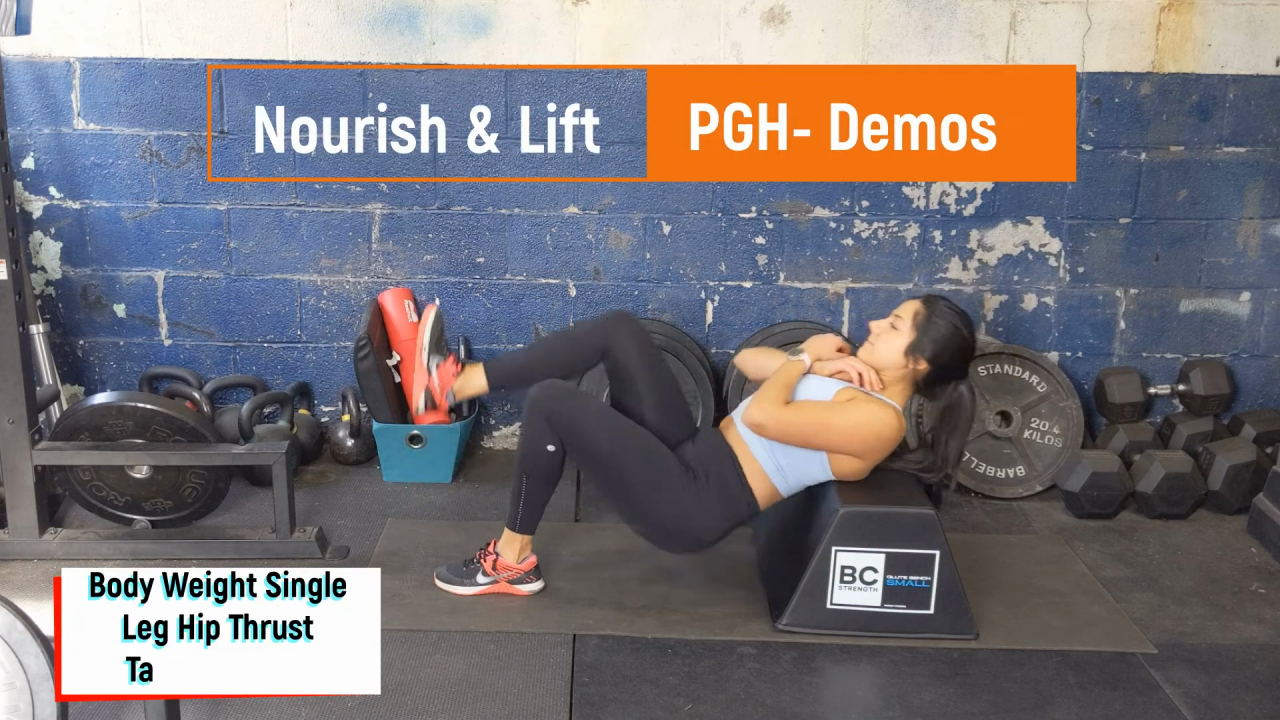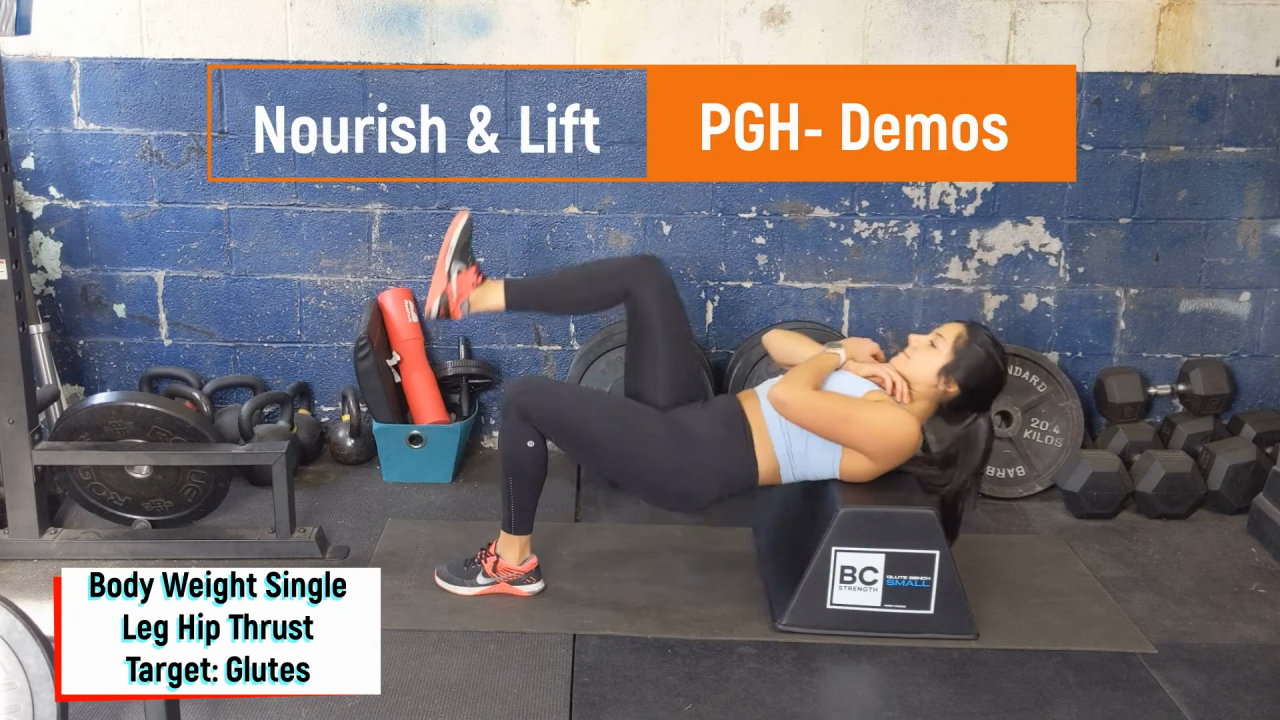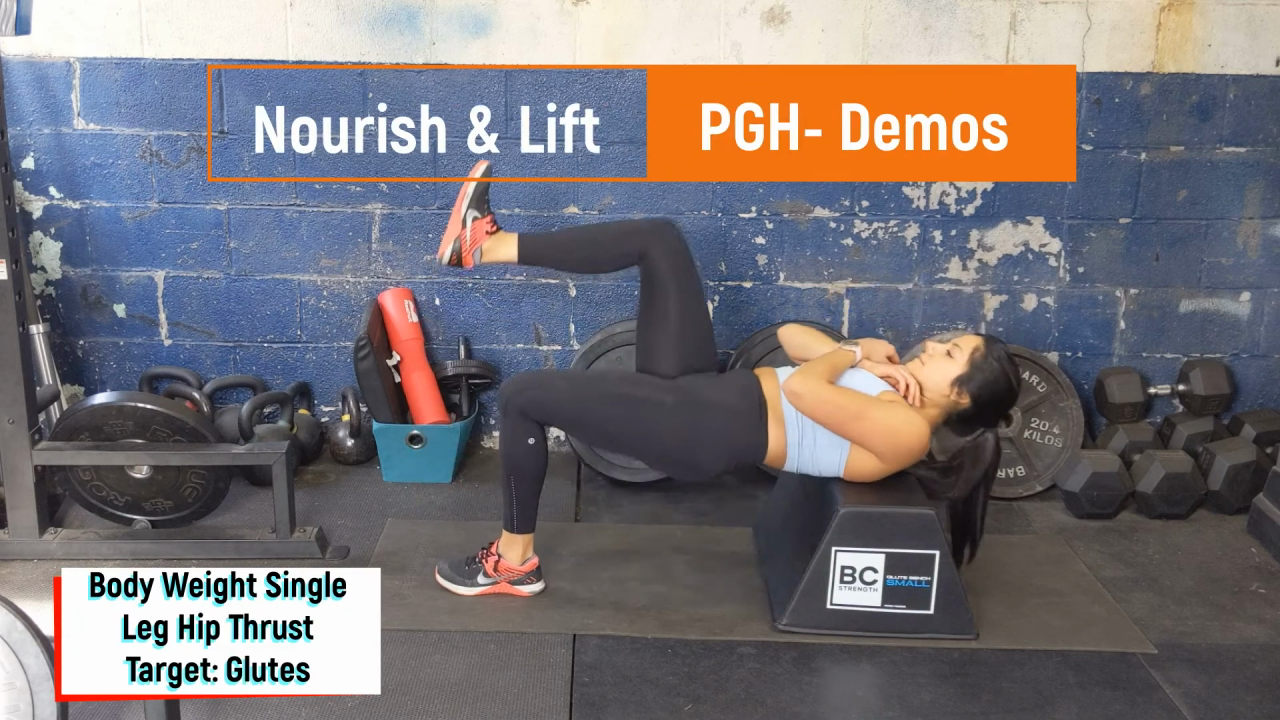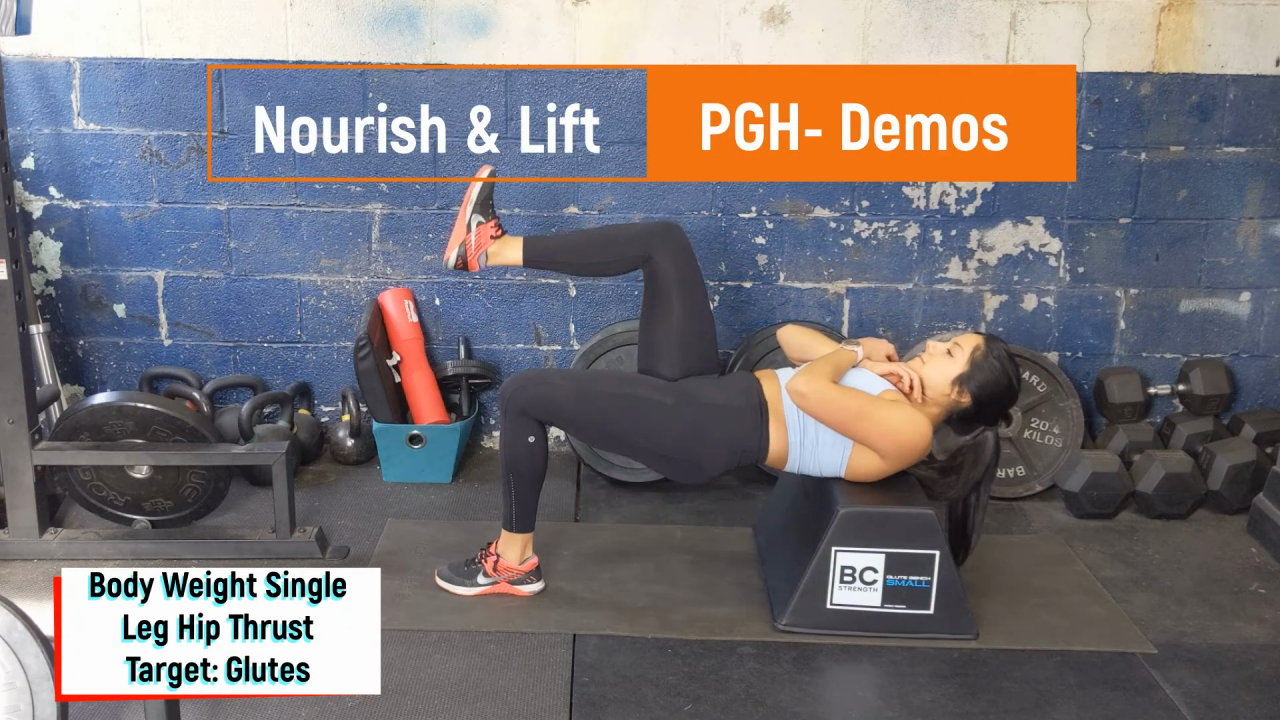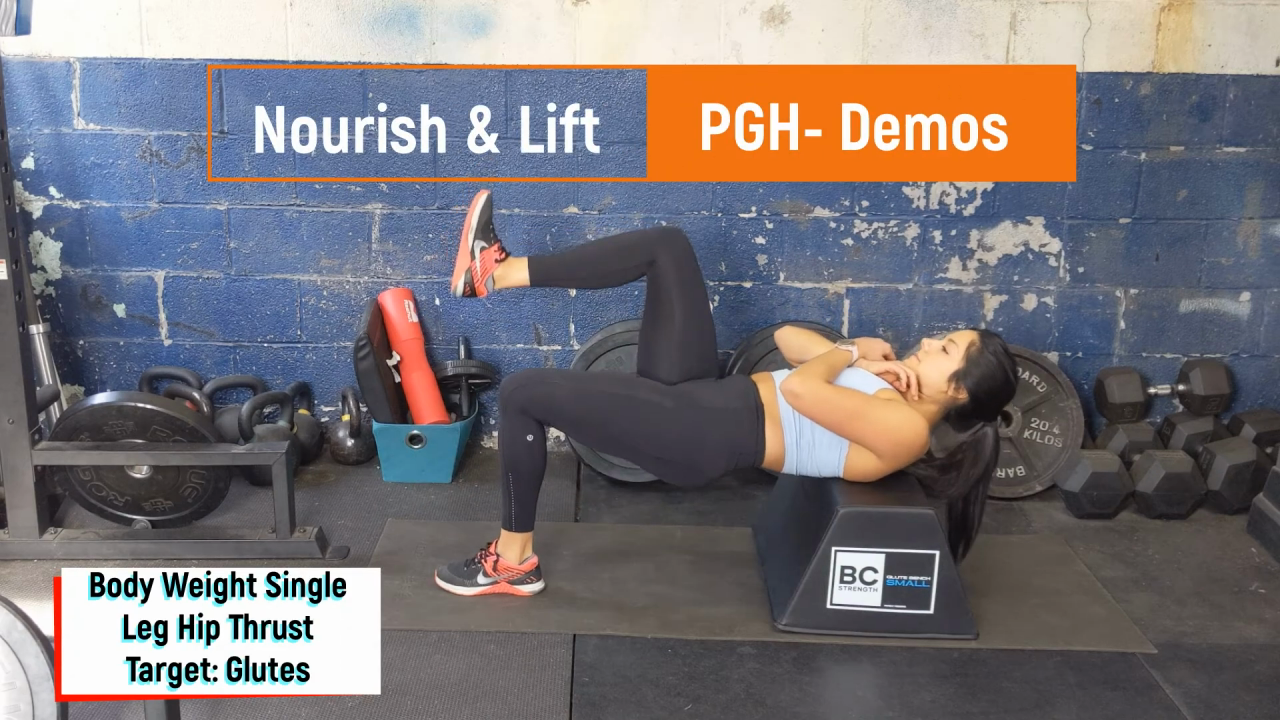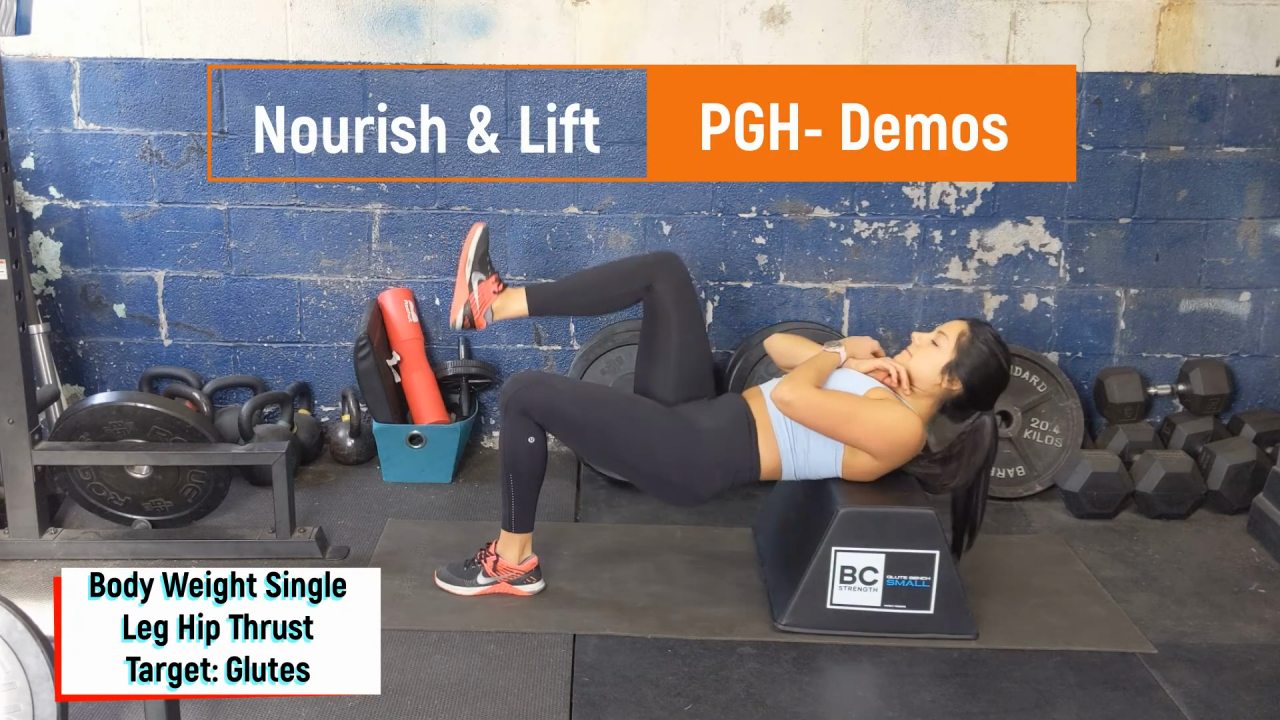
dt=0.4s
person 1, frame 1
left shoulder: (878, 421)
right shoulder: (864, 375)
left elbow: (762, 415)
right elbow: (746, 359)
left wrist: (804, 359)
right wrist: (810, 358)
left hip: (691, 502)
right hip: (688, 456)
left knee: (551, 400)
right knee: (617, 327)
left ankle: (513, 562)
right ankle: (457, 379)
person 1, frame 2
left shoulder: (896, 428)
right shoulder: (884, 387)
left elbow: (789, 397)
right elbow: (775, 342)
left wrist: (837, 358)
right wrist: (842, 353)
left hip: (690, 460)
right hip: (692, 421)
left knee: (524, 397)
right knee: (644, 273)
left ankle: (513, 564)
right ankle: (473, 294)
person 1, frame 3
left shoulder: (906, 431)
right shoulder: (896, 392)
left elbow: (802, 388)
right elbow: (789, 335)
left wrist: (853, 354)
right wrist: (860, 357)
left hip: (699, 430)
right hip: (701, 392)
left knee: (522, 394)
right knee: (660, 238)
left ankle: (514, 562)
right ankle: (486, 245)
person 1, frame 4
left shoulder: (909, 430)
right shoulder: (897, 396)
left elbow: (806, 388)
right elbow: (790, 336)
left wrist: (855, 353)
right wrist: (859, 351)
left hip: (703, 431)
right hip: (702, 391)
left knee: (524, 393)
right knee: (663, 240)
left ankle: (513, 562)
right ankle: (492, 249)
person 1, frame 5
left shoulder: (905, 429)
right shoulder: (891, 394)
left elbow: (800, 387)
right elbow: (788, 338)
left wrist: (849, 352)
right wrist: (855, 355)
left hip: (699, 435)
right hip: (699, 396)
left knee: (522, 392)
right knee: (667, 245)
left ankle: (513, 561)
right ankle: (497, 272)
person 1, frame 6
left shoulder: (901, 427)
right shoulder: (886, 389)
left elbow: (790, 395)
right elbow: (776, 344)
left wrist: (838, 354)
right wrist: (845, 355)
left hip: (694, 455)
right hip: (696, 417)
left knee: (525, 394)
right knee: (664, 269)
left ankle: (512, 562)
right ankle: (496, 305)
